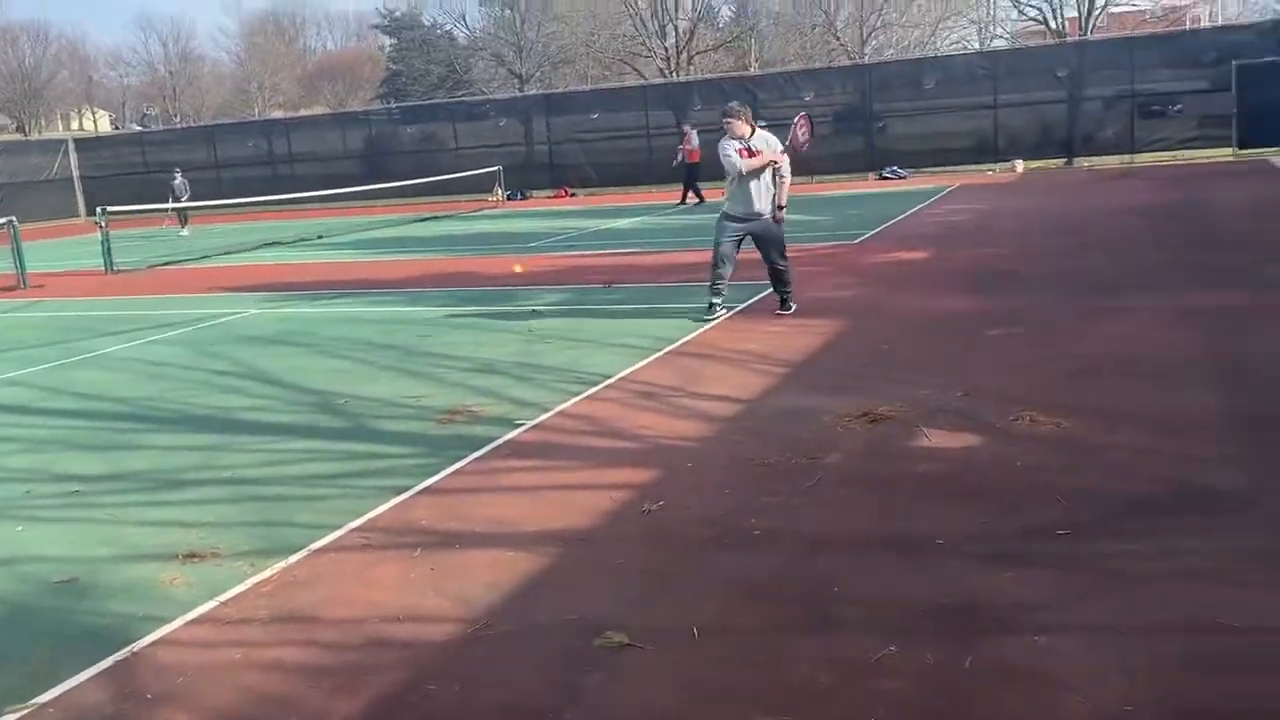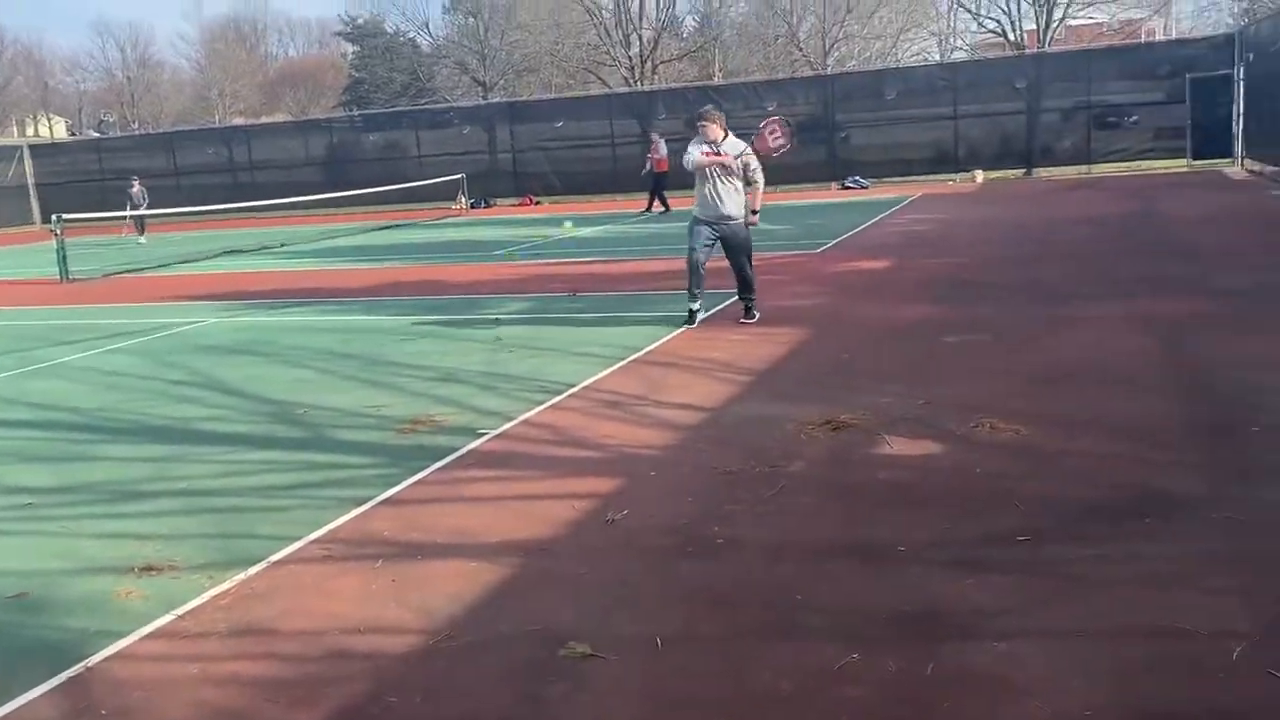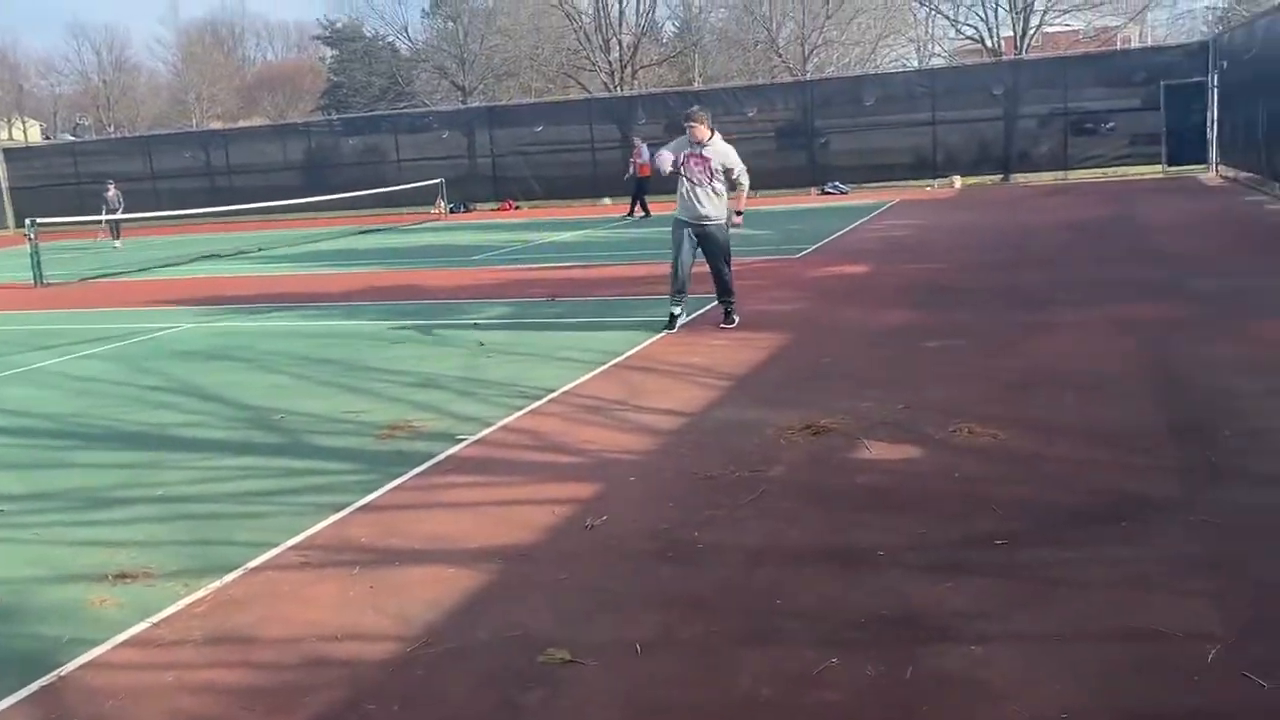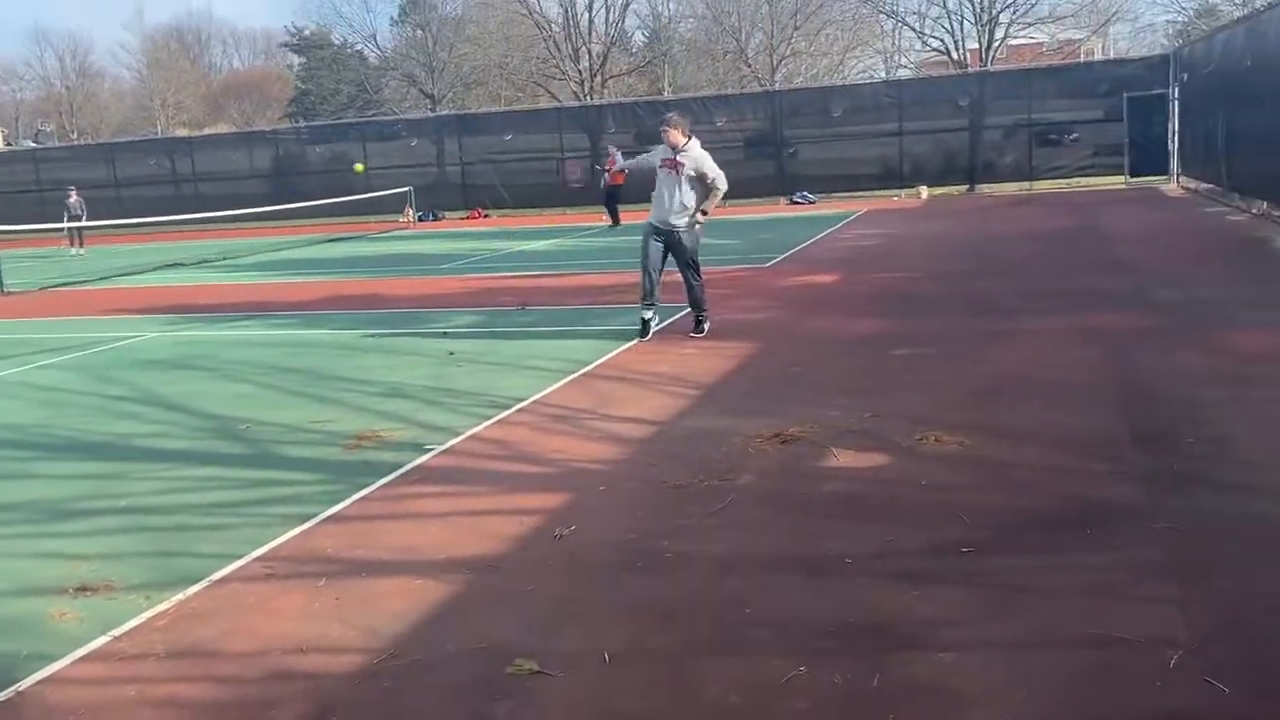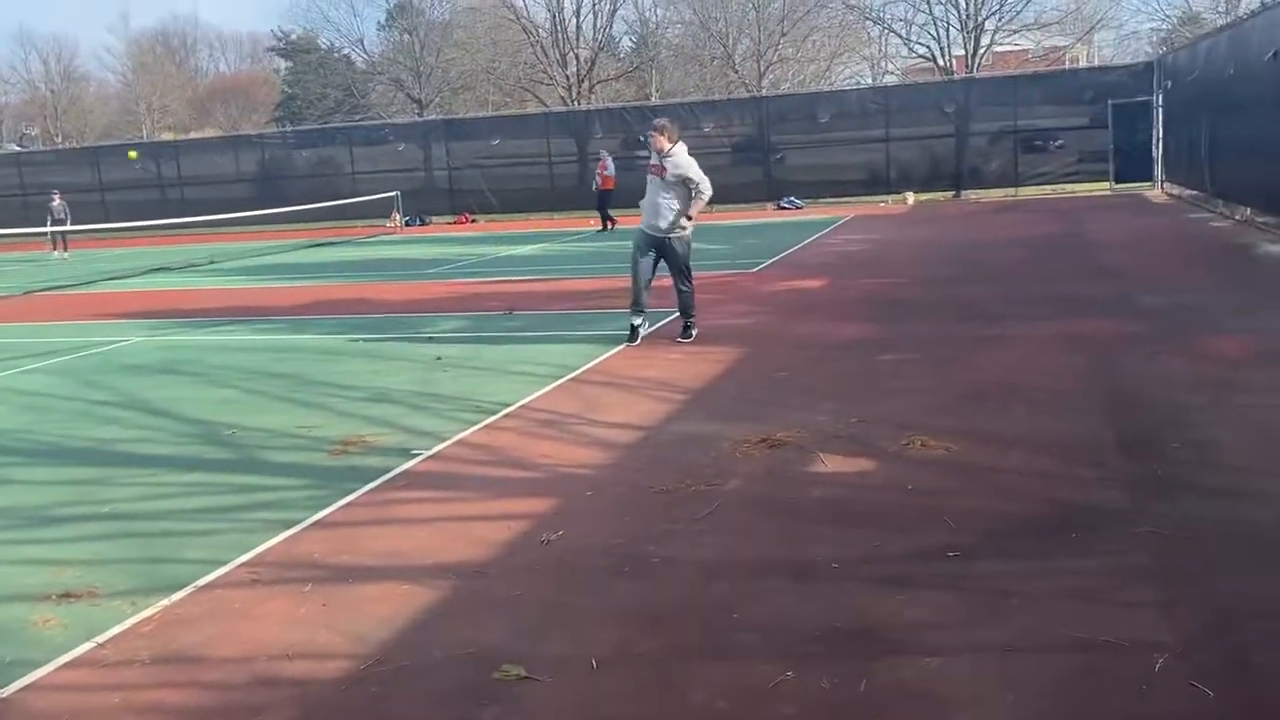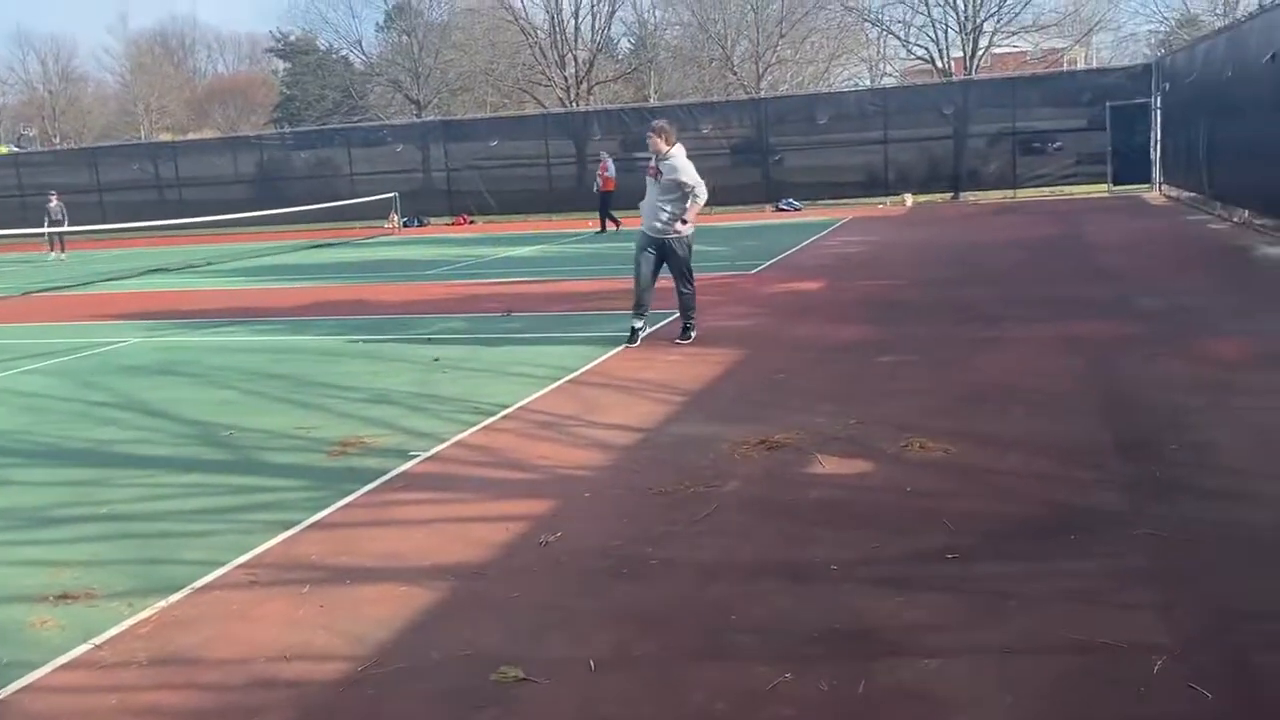
dt=0.1s
person 1, frame 1
left shoulder: (769, 141)
right shoulder: (726, 143)
left elbow: (784, 175)
right elbow: (736, 167)
left wrist: (780, 206)
right wrist: (768, 157)
left hip: (764, 216)
right hip: (733, 215)
left knee: (777, 259)
right knee: (721, 255)
left ankle: (786, 298)
right ankle: (717, 302)
person 1, frame 2
left shoulder: (740, 147)
right shoulder: (697, 144)
left elbow: (757, 180)
right elbow: (691, 162)
left wrist: (754, 211)
right wrist: (719, 160)
left hip: (734, 221)
right hip: (703, 219)
left knee: (743, 266)
right knee: (695, 261)
left ankle: (750, 306)
right ankle: (695, 307)
person 1, frame 3
left shoulder: (724, 150)
right shoulder: (682, 144)
left elbow: (742, 182)
right elbow: (662, 156)
left wrist: (738, 212)
right wrist: (664, 163)
left hip: (715, 222)
right hip: (685, 220)
left knee: (721, 269)
right knee: (680, 266)
left ankle: (729, 310)
right ankle: (676, 311)
person 1, frame 4
left shoulder: (698, 156)
right shoulder: (662, 151)
left elbow: (720, 185)
right elbow: (646, 160)
left wrist: (704, 212)
right wrist: (624, 165)
left hip: (684, 228)
right hip: (656, 225)
left knee: (691, 275)
right knee: (650, 271)
left ankle: (701, 318)
right ankle: (648, 316)
person 1, frame 5
left shoulder: (684, 162)
right shoulder: (655, 157)
left elbow: (705, 190)
left wrist: (688, 217)
left hip: (675, 235)
right hip: (647, 232)
left knee: (683, 282)
right knee: (640, 278)
left ankle: (689, 324)
right ankle: (637, 322)
person 1, frame 6
left shoulder: (680, 164)
right shoulder: (655, 160)
left elbow: (700, 195)
left wrist: (683, 221)
left hip: (675, 236)
right hip: (649, 233)
left knee: (683, 283)
right knee: (642, 280)
left ankle: (688, 326)
right ankle: (638, 324)
